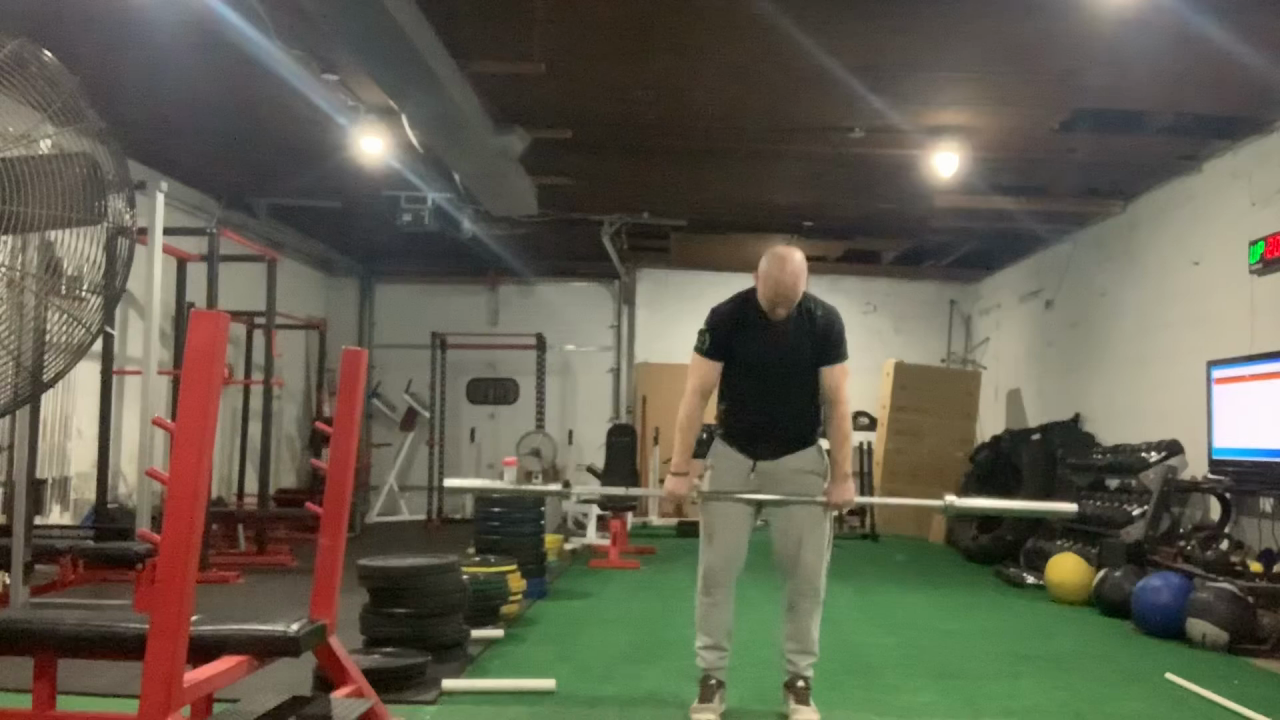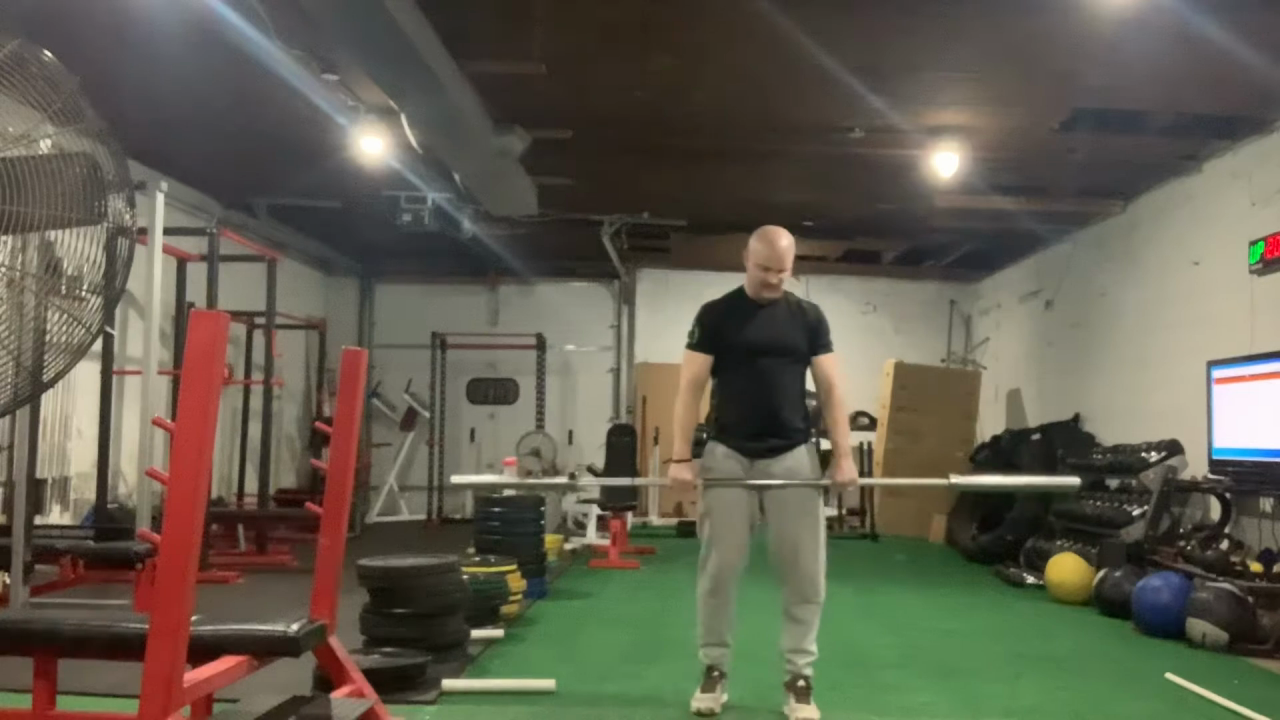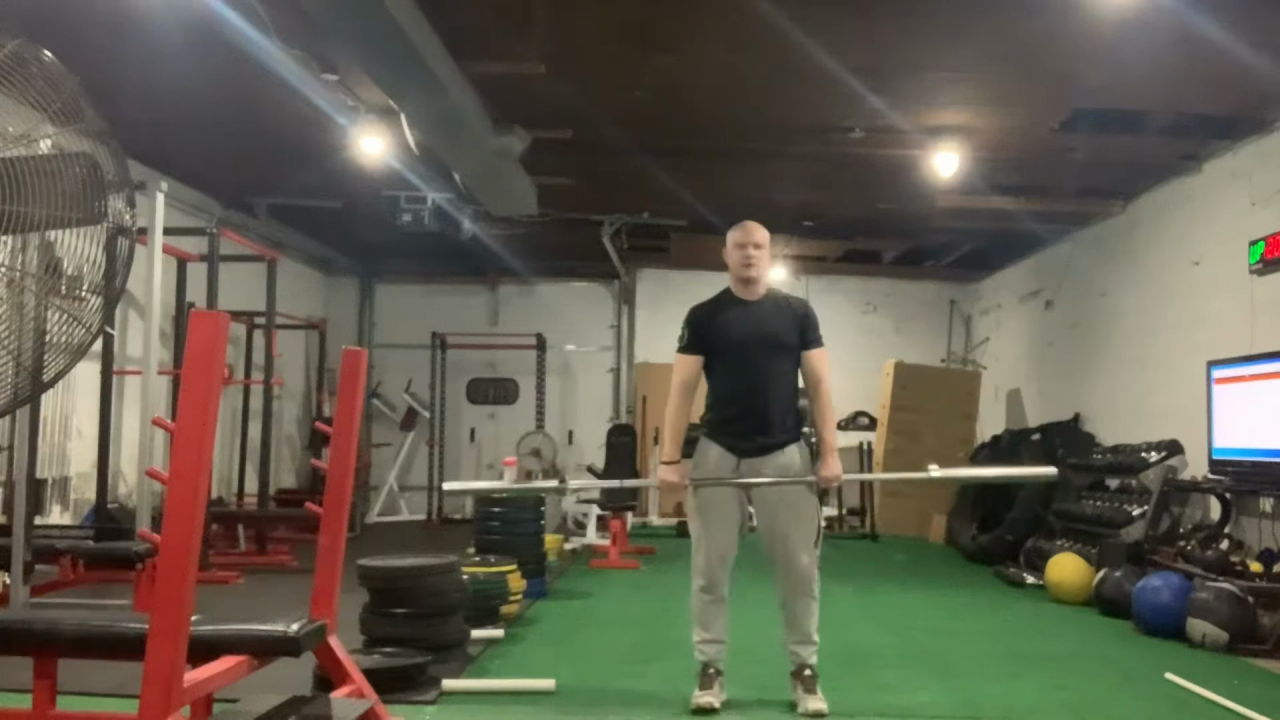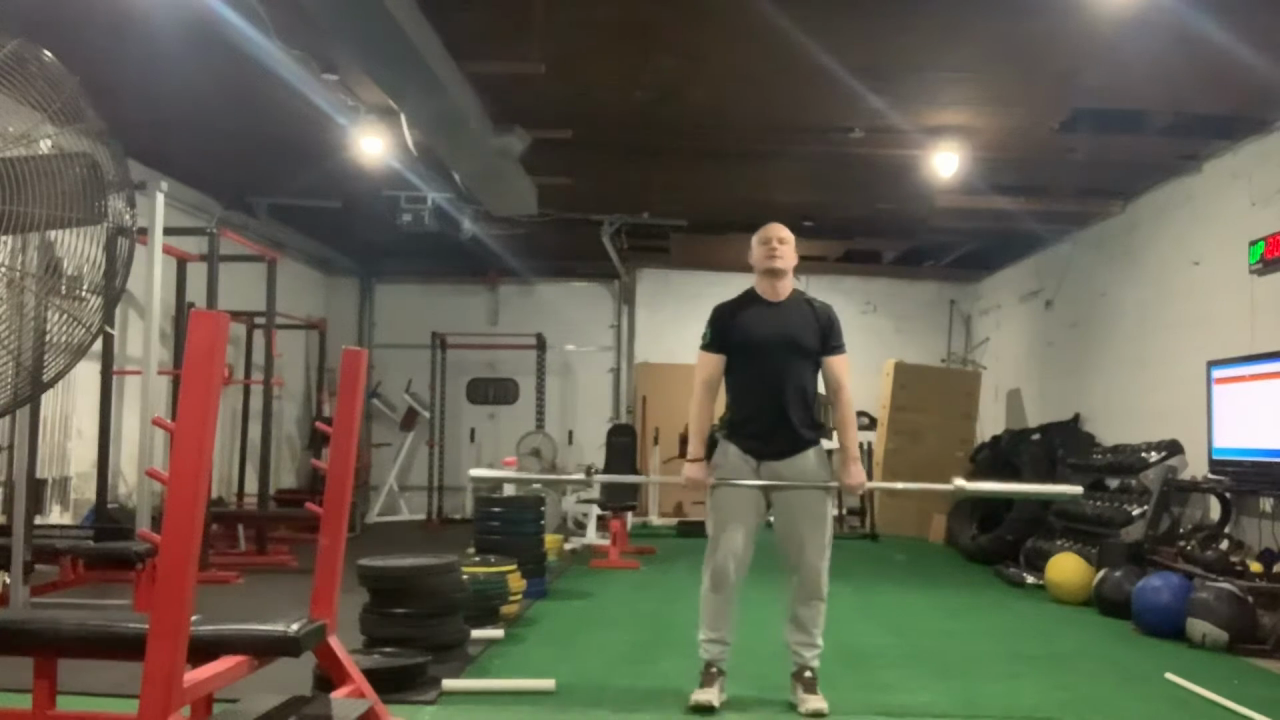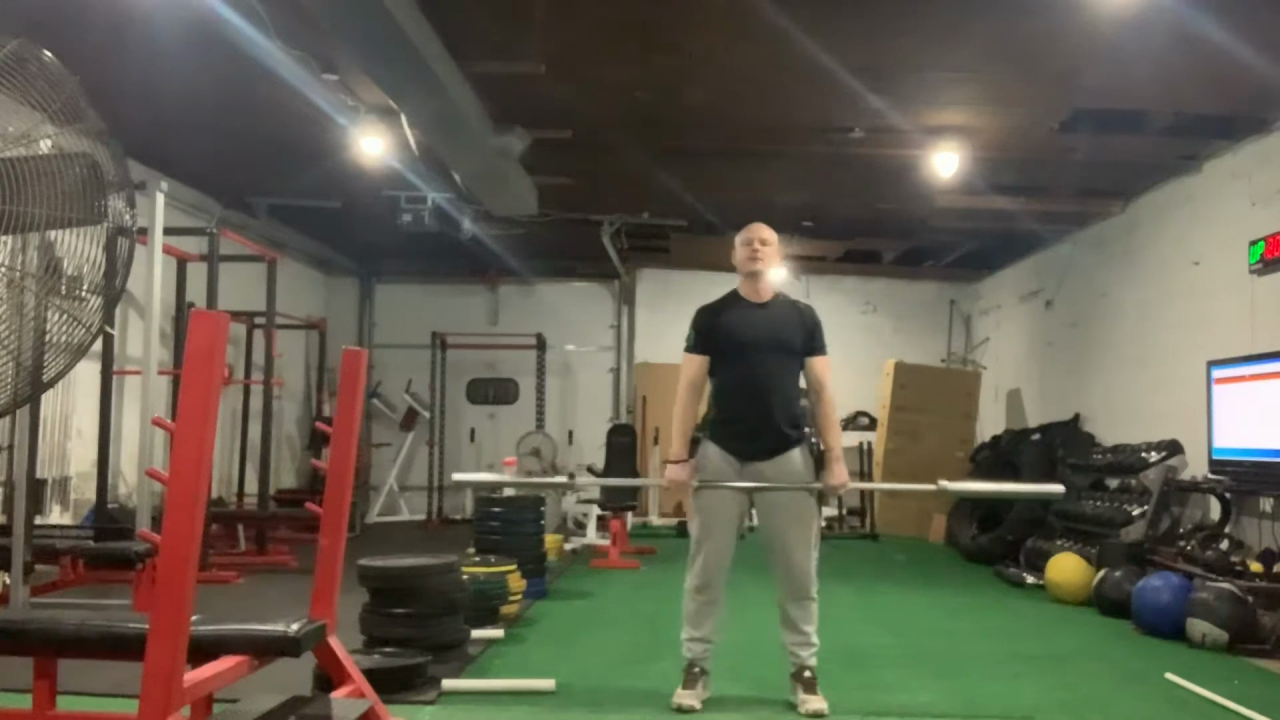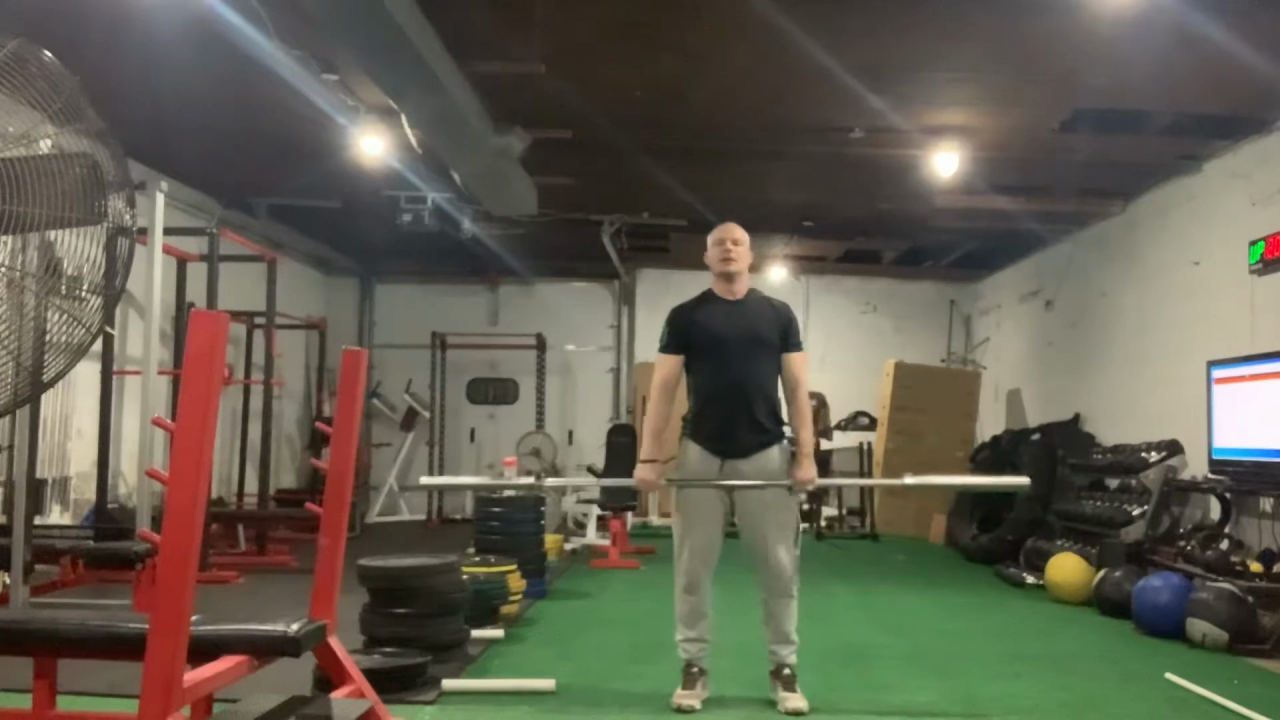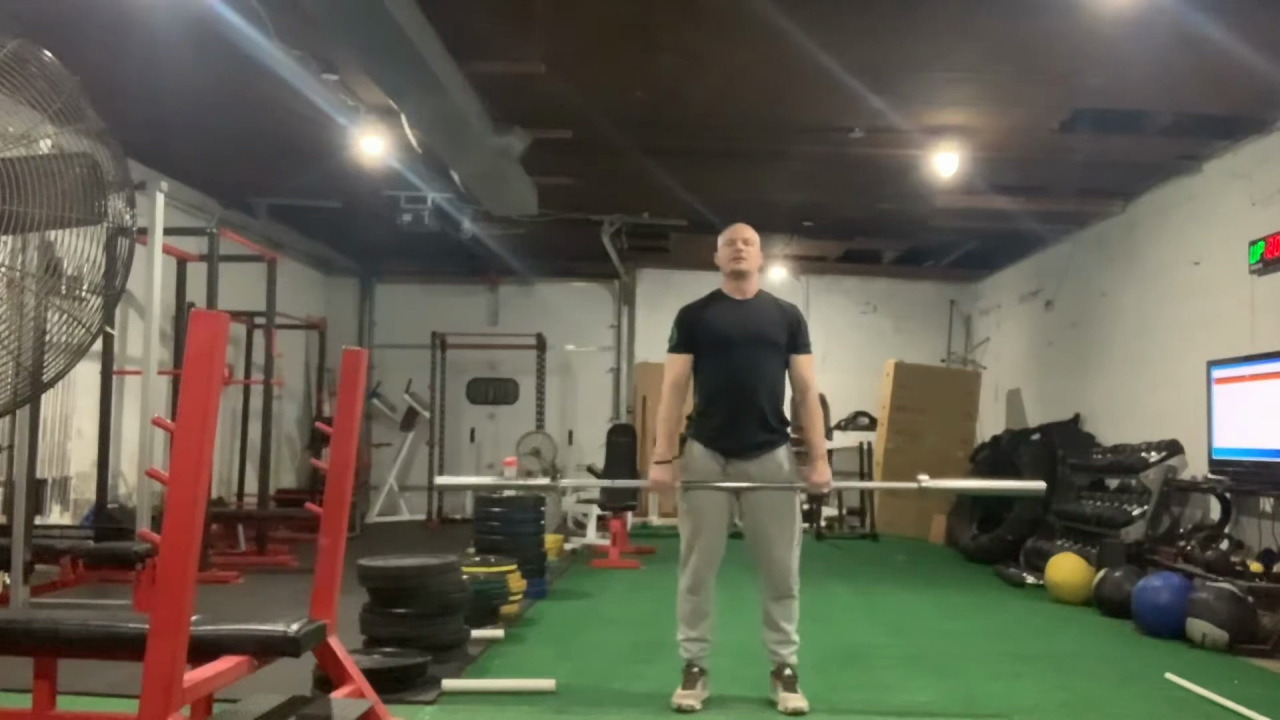
dt=0.4s
person 1, frame 1
left shoulder: (824, 321)
right shoulder: (725, 319)
left elbow: (837, 402)
right elbow: (696, 395)
left wrist: (843, 475)
right wrist: (679, 468)
left hip: (799, 459)
right hip: (733, 454)
left knee: (807, 574)
right knee: (716, 570)
left ankle: (798, 680)
right ankle: (711, 678)
person 1, frame 2
left shoulder: (808, 316)
right shoulder: (715, 315)
left elbow: (829, 388)
right elbow: (691, 387)
left wrist: (843, 455)
right wrist: (681, 457)
left hip: (793, 457)
right hip: (727, 457)
left knee: (805, 574)
right knee: (718, 572)
left ankle: (799, 679)
right ankle: (714, 672)
person 1, frame 3
left shoulder: (797, 312)
right shoulder: (704, 316)
left elbow: (818, 384)
right elbow: (682, 388)
left wrist: (829, 451)
right wrist: (669, 457)
left hip: (785, 456)
right hip: (719, 455)
left knee: (799, 570)
right knee: (710, 568)
left ankle: (804, 669)
right ankle: (711, 669)
person 1, frame 4
left shoulder: (820, 316)
right shoulder: (727, 315)
left elbow: (839, 389)
right elbow: (705, 387)
left wrist: (851, 458)
right wrist: (695, 455)
left hip: (802, 458)
right hip: (737, 456)
left knee: (810, 572)
right knee: (722, 566)
left ankle: (805, 671)
right ankle: (713, 667)
person 1, frame 5
left shoulder: (802, 317)
right shoulder: (711, 317)
left elbow: (821, 390)
right elbow: (689, 388)
left wrist: (835, 458)
right wrist: (677, 457)
left hip: (786, 458)
right hip: (720, 457)
left knee: (799, 572)
right knee: (706, 569)
left ankle: (804, 671)
right ankle: (696, 667)
person 1, frame 6
left shoulder: (778, 314)
right shoulder: (685, 316)
left elbow: (797, 388)
right elbow: (663, 387)
left wrist: (805, 454)
right wrist: (649, 457)
left hip: (765, 456)
right hip: (701, 456)
left knee: (779, 569)
right knee: (693, 569)
left ankle: (783, 668)
right ankle: (694, 667)
person 1, frame 7
left shoulder: (786, 315)
right shoulder: (694, 316)
left elbow: (806, 389)
right elbow: (674, 388)
left wrist: (818, 457)
right wrist: (662, 457)
left hip: (771, 457)
right hip: (705, 456)
left knee: (780, 571)
right knee: (697, 569)
left ankle: (784, 669)
right ankle: (694, 667)
